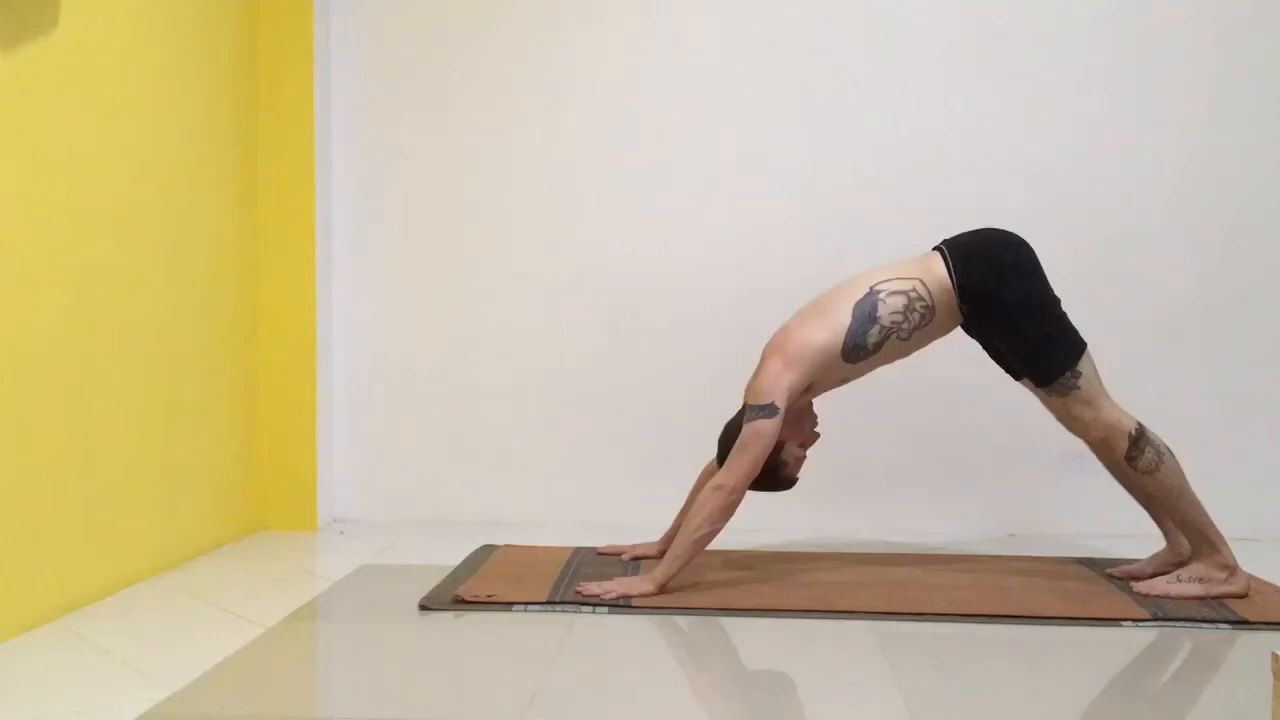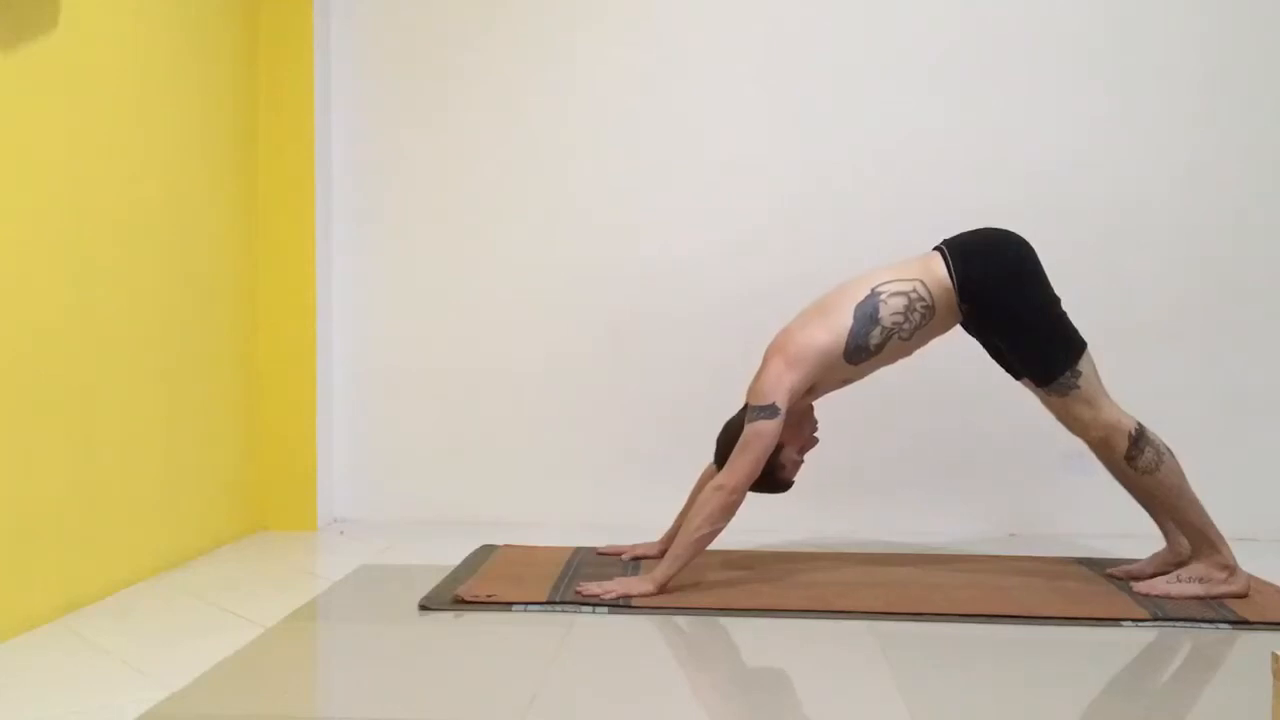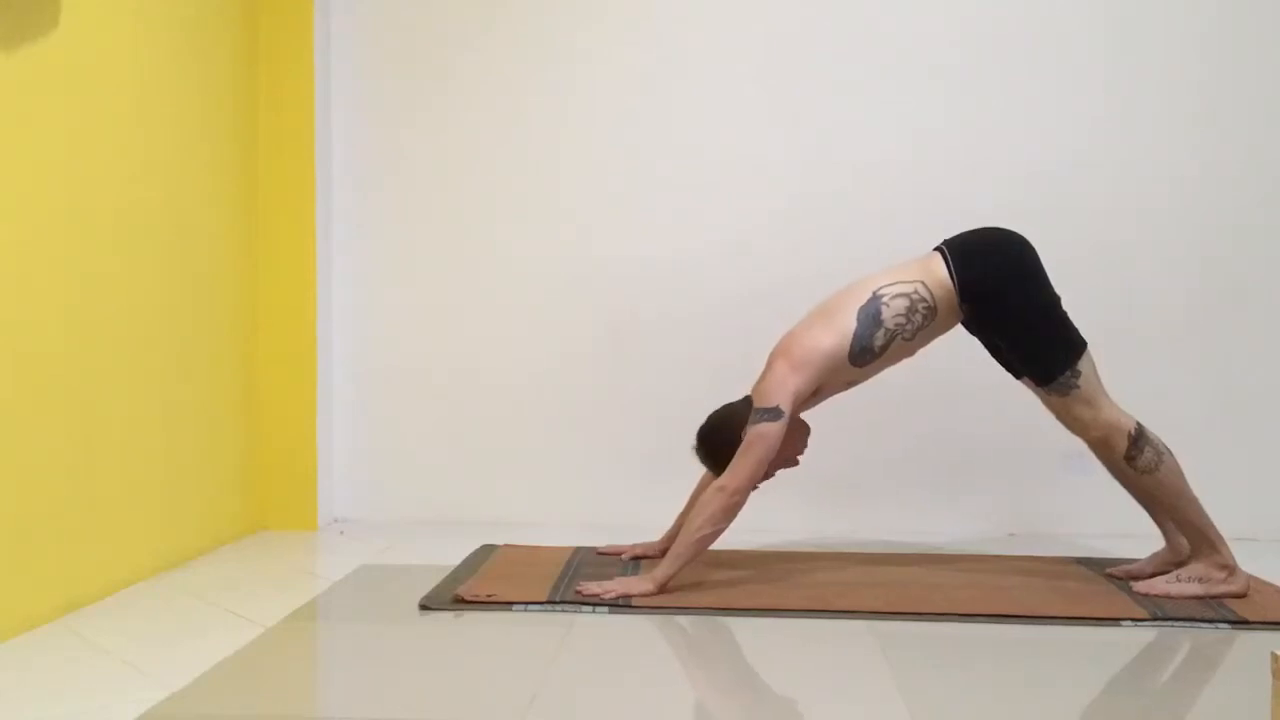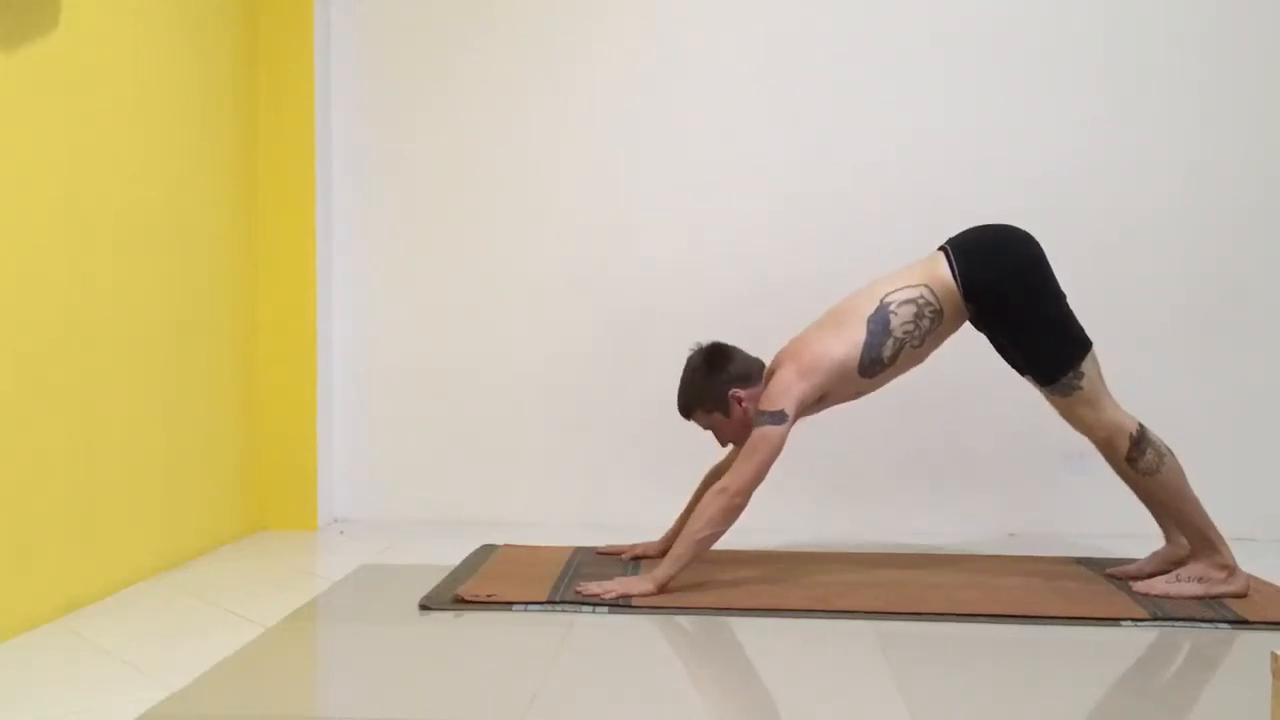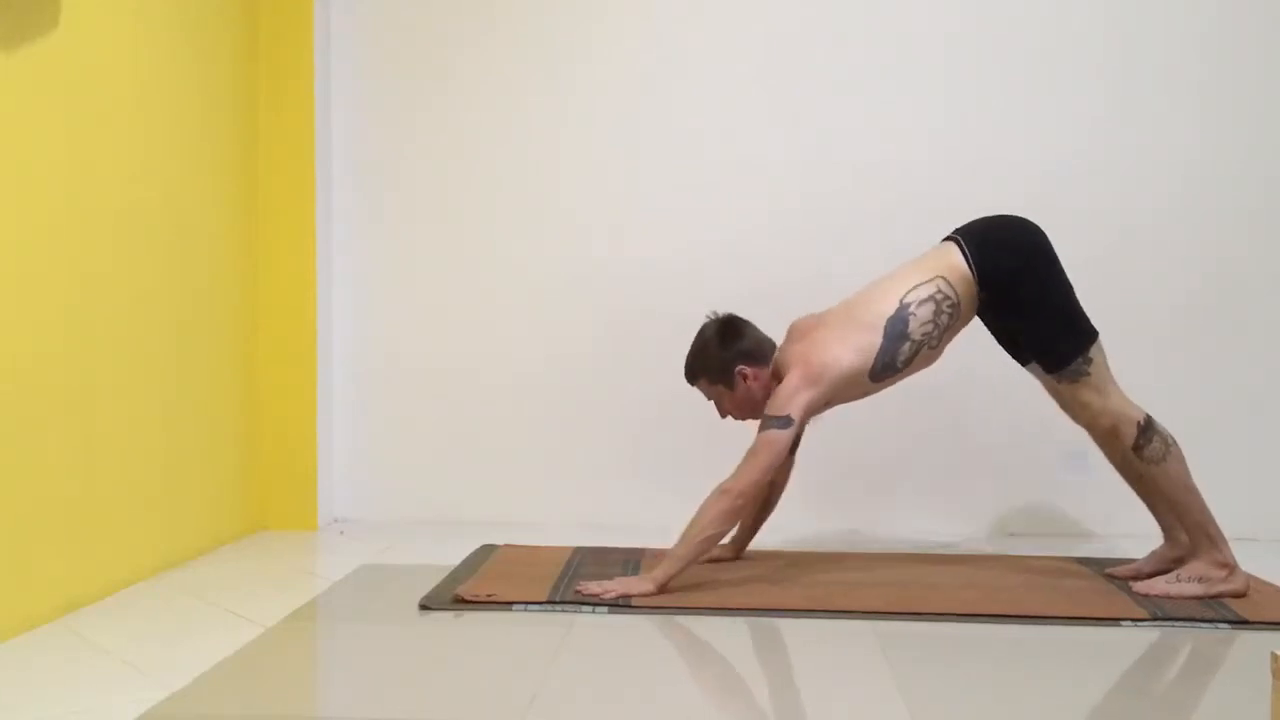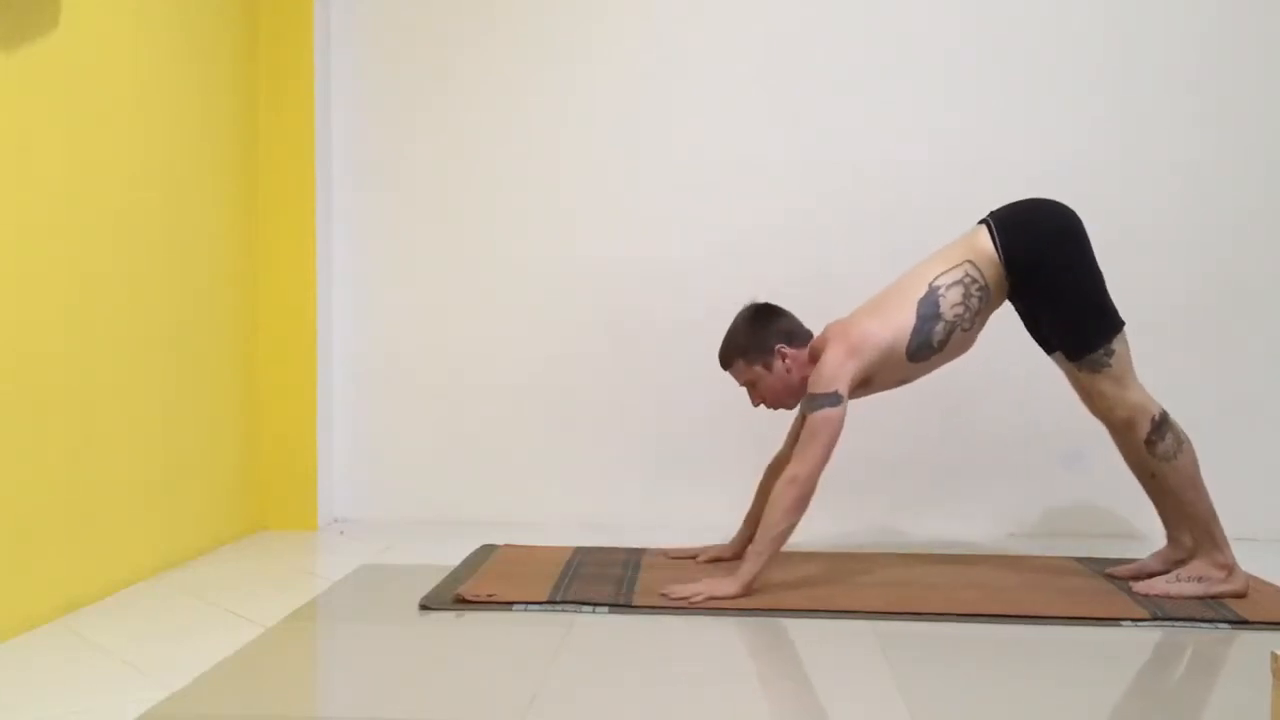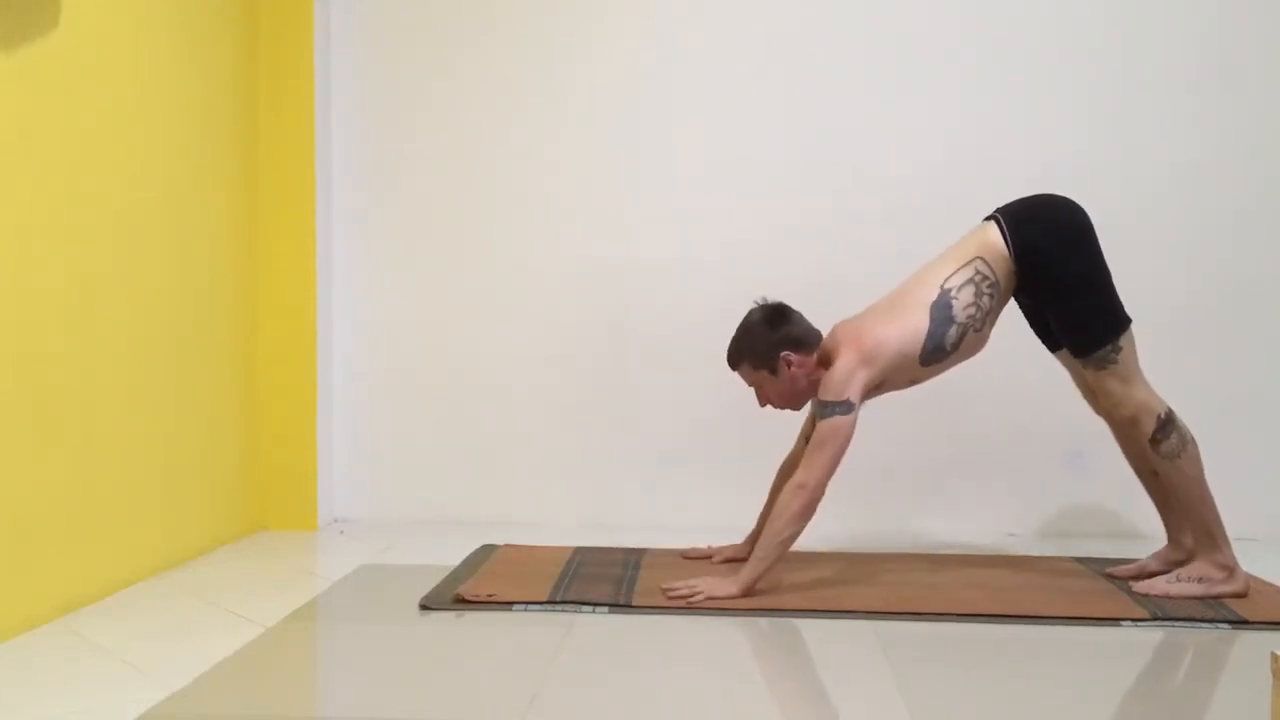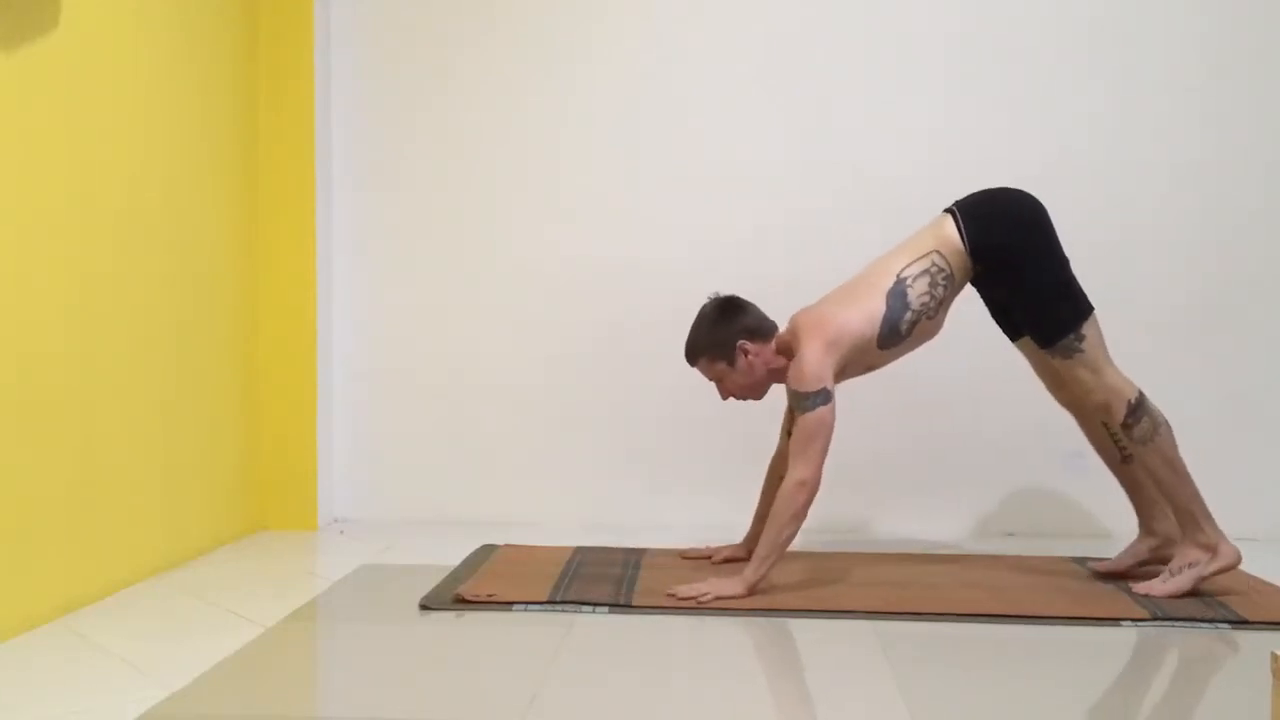
dt=0.7s
person 1, frame 1
left shoulder: (778, 379)
right shoulder: (781, 378)
left elbow: (726, 485)
right elbow: (719, 469)
left wrist: (655, 579)
right wrist: (664, 541)
left hip: (987, 272)
right hip: (975, 277)
left knee: (1097, 419)
right knee: (1091, 423)
left ankle: (1219, 561)
right ankle: (1180, 545)
person 1, frame 2
left shoulder: (779, 381)
right shoulder: (781, 381)
left elbow: (727, 487)
right elbow: (720, 468)
left wrist: (655, 579)
right wrist: (663, 542)
left hip: (987, 270)
right hip: (973, 276)
left knee: (1097, 420)
right knee: (1092, 421)
left ankle: (1217, 560)
right ankle: (1180, 545)
person 1, frame 3
left shoulder: (783, 384)
right shoulder: (782, 382)
left elbow: (729, 491)
right elbow: (720, 473)
left wrist: (654, 579)
right wrist: (665, 540)
left hip: (988, 271)
right hip: (974, 276)
left knee: (1098, 419)
right knee: (1090, 422)
left ankle: (1218, 561)
right ankle: (1178, 545)
person 1, frame 4
left shoulder: (788, 386)
right shoulder: (783, 372)
left elbow: (732, 493)
right elbow: (726, 472)
left wrist: (656, 579)
right wrist: (666, 540)
left hip: (993, 269)
right hip: (979, 271)
left knee: (1100, 419)
right knee: (1093, 420)
left ankle: (1216, 562)
right ankle: (1179, 545)
person 1, frame 5
left shoulder: (802, 378)
right shoulder: (796, 339)
left elbow: (736, 490)
right elbow: (775, 468)
left wrist: (657, 577)
right wrist: (736, 546)
left hip: (1001, 259)
right hip: (984, 266)
left knee: (1105, 410)
right knee: (1091, 412)
left ankle: (1217, 560)
right ankle: (1178, 544)
person 1, frame 6
left shoulder: (835, 364)
right shoulder: (828, 358)
left elbow: (799, 480)
right elbow: (784, 461)
left wrist: (741, 578)
right wrist: (739, 542)
left hip: (1035, 240)
right hip: (1015, 249)
left knee: (1121, 403)
right knee: (1113, 408)
left ankle: (1217, 561)
right ankle: (1183, 544)
person 1, frame 7
left shoulder: (847, 366)
right shoulder: (832, 355)
left elbow: (808, 485)
right elbow: (798, 461)
left wrist: (744, 580)
right wrist: (751, 544)
left hip: (1042, 237)
right hip: (1022, 247)
left knee: (1126, 400)
right knee: (1113, 404)
left ankle: (1219, 562)
right ankle: (1184, 545)
person 1, frame 8
left shoulder: (810, 355)
right shoulder: (800, 343)
left elbow: (802, 480)
right elbow: (785, 457)
left wrist: (748, 579)
right wrist: (750, 544)
left hip: (997, 228)
right hip: (982, 237)
left knee: (1098, 388)
right knee: (1076, 393)
left ankle: (1205, 540)
right ankle: (1157, 530)
